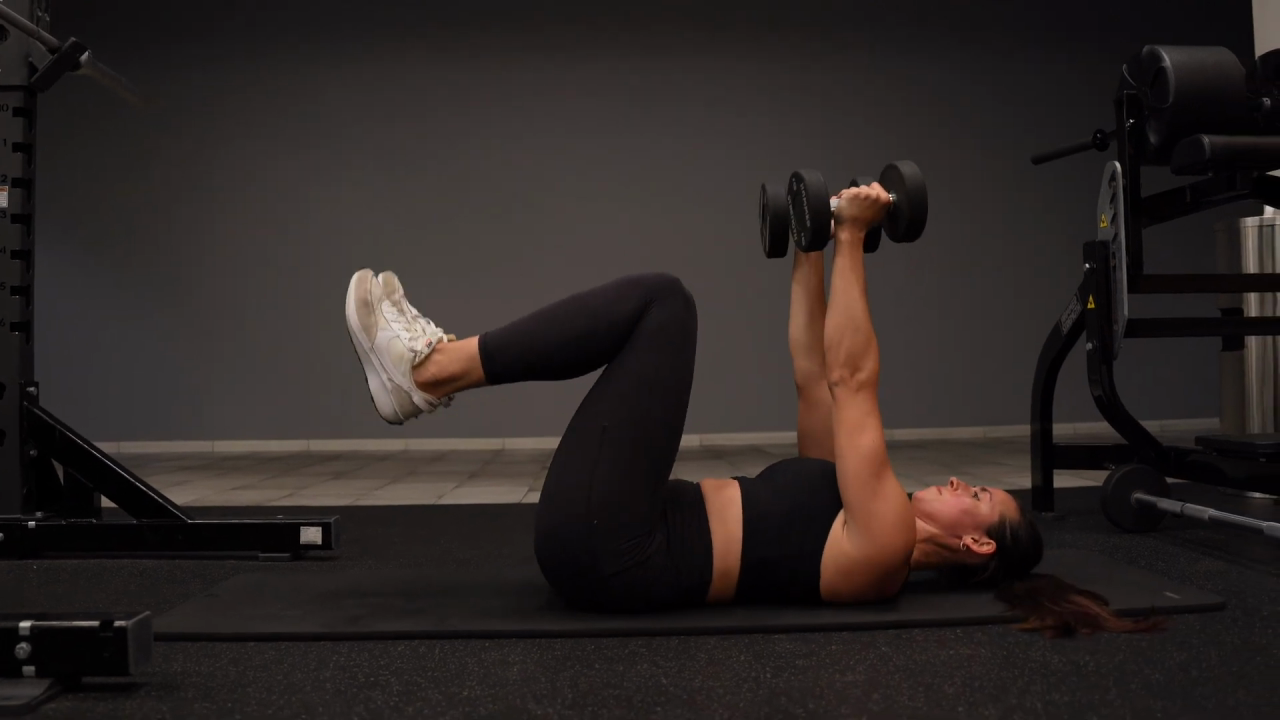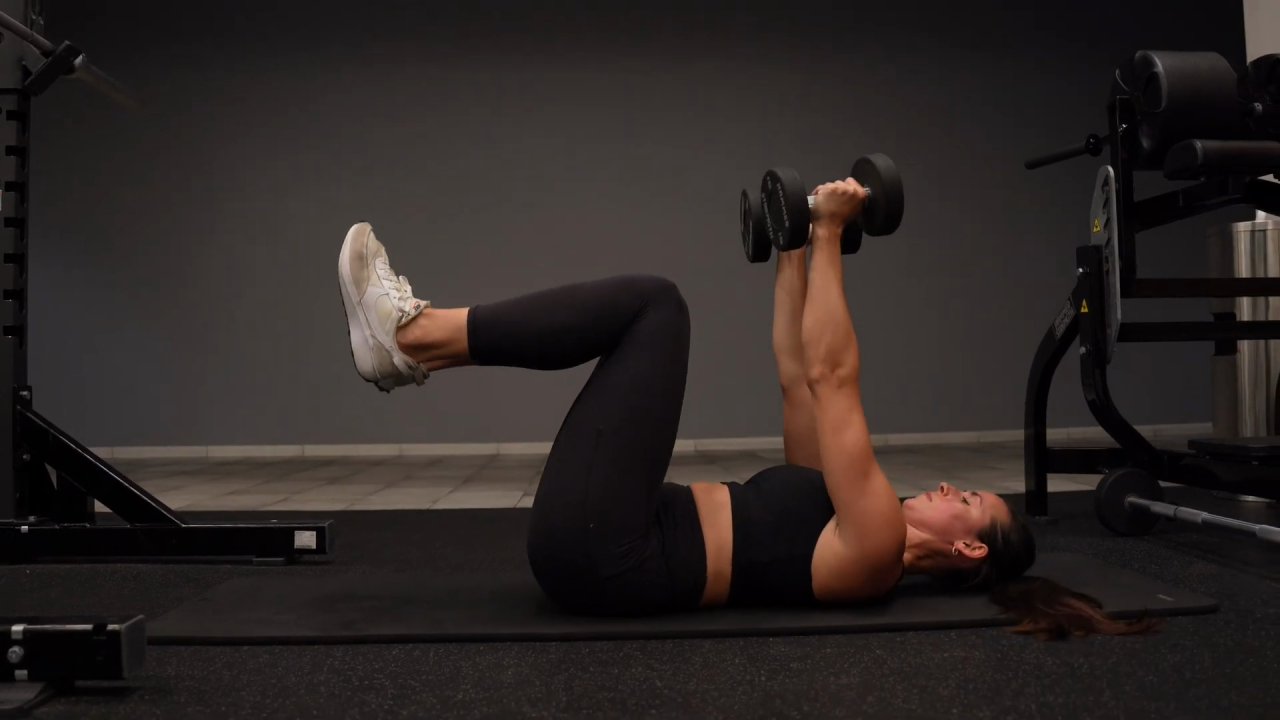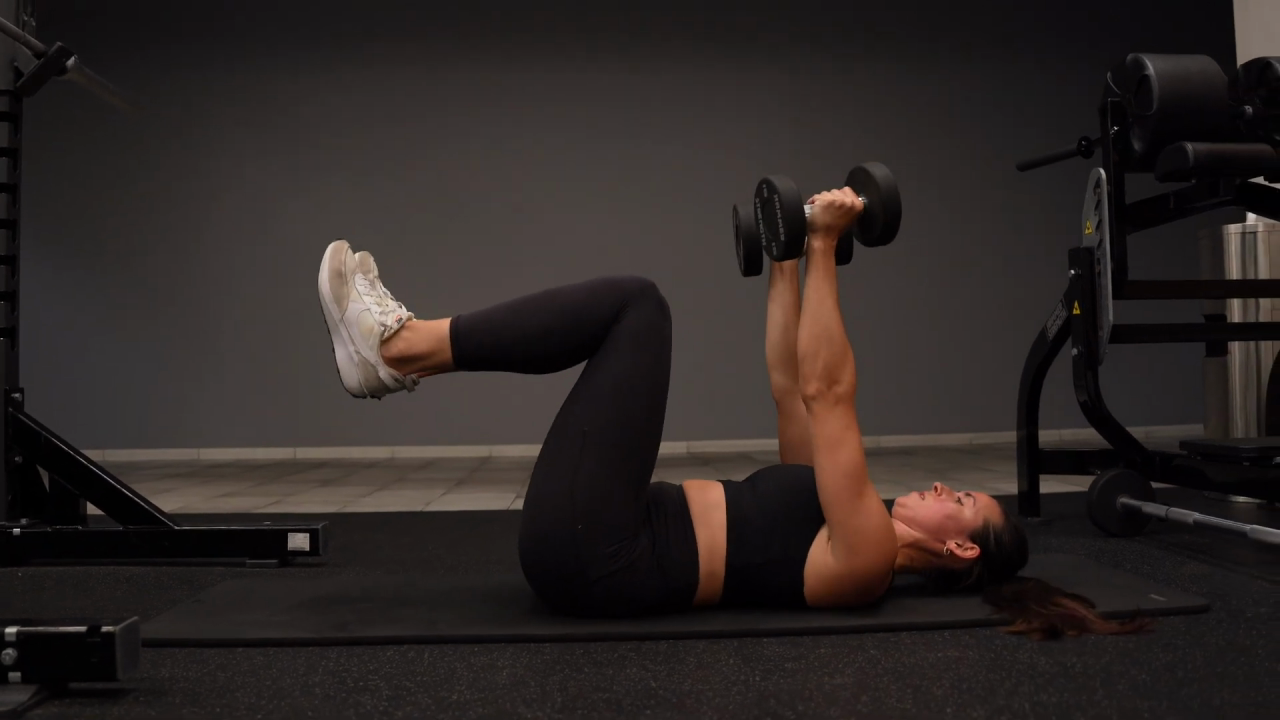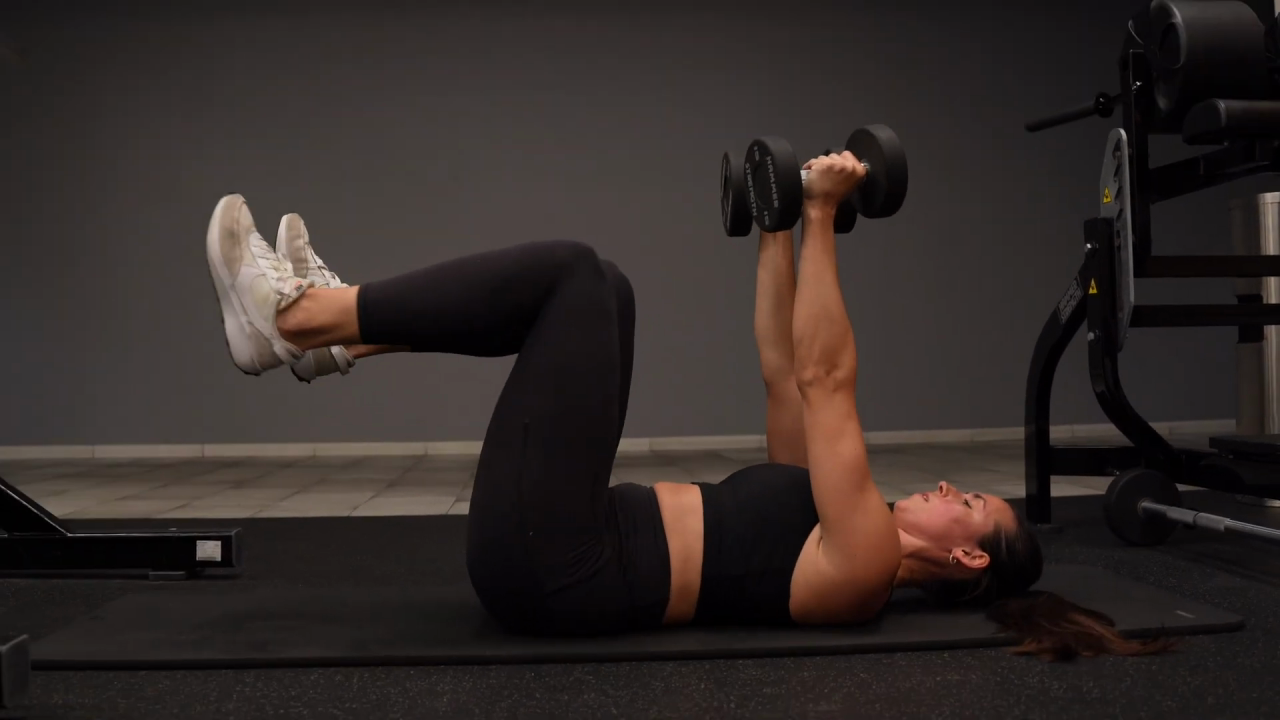
dt=0.4s
person 1, frame 1
left shoulder: (884, 546)
right shoulder: (853, 514)
left elbow: (855, 380)
right elbow: (813, 377)
left wrist: (850, 240)
right wrist: (808, 250)
left hip: (605, 553)
right hip: (605, 542)
left knee: (661, 300)
right knee: (653, 314)
left ankle: (429, 372)
right ankle: (431, 363)
person 1, frame 2
left shoulder: (874, 549)
right shoulder: (846, 522)
left elbow: (833, 380)
right elbow: (796, 376)
left wrist: (829, 236)
right wrist: (792, 250)
left hip: (600, 555)
right hip: (600, 543)
left knee: (654, 303)
right knee: (645, 317)
left ankle: (413, 334)
right ankle: (419, 341)
person 1, frame 3
left shoulder: (865, 558)
right shoulder: (837, 525)
left elbow: (828, 395)
right elbow: (788, 385)
left wrist: (824, 249)
right wrist: (784, 261)
left hip: (590, 555)
right hip: (591, 544)
left knee: (635, 306)
right knee: (629, 318)
left ankle: (400, 349)
right ankle: (407, 347)
person 1, frame 4
left shoulder: (863, 566)
right shoulder: (832, 528)
left elbow: (826, 381)
right elbow: (781, 369)
left wrist: (822, 218)
right wrist: (778, 229)
left hip: (553, 568)
right hip: (564, 553)
left knee: (570, 271)
right knee: (595, 292)
left ankle: (296, 317)
right ankle: (355, 330)
